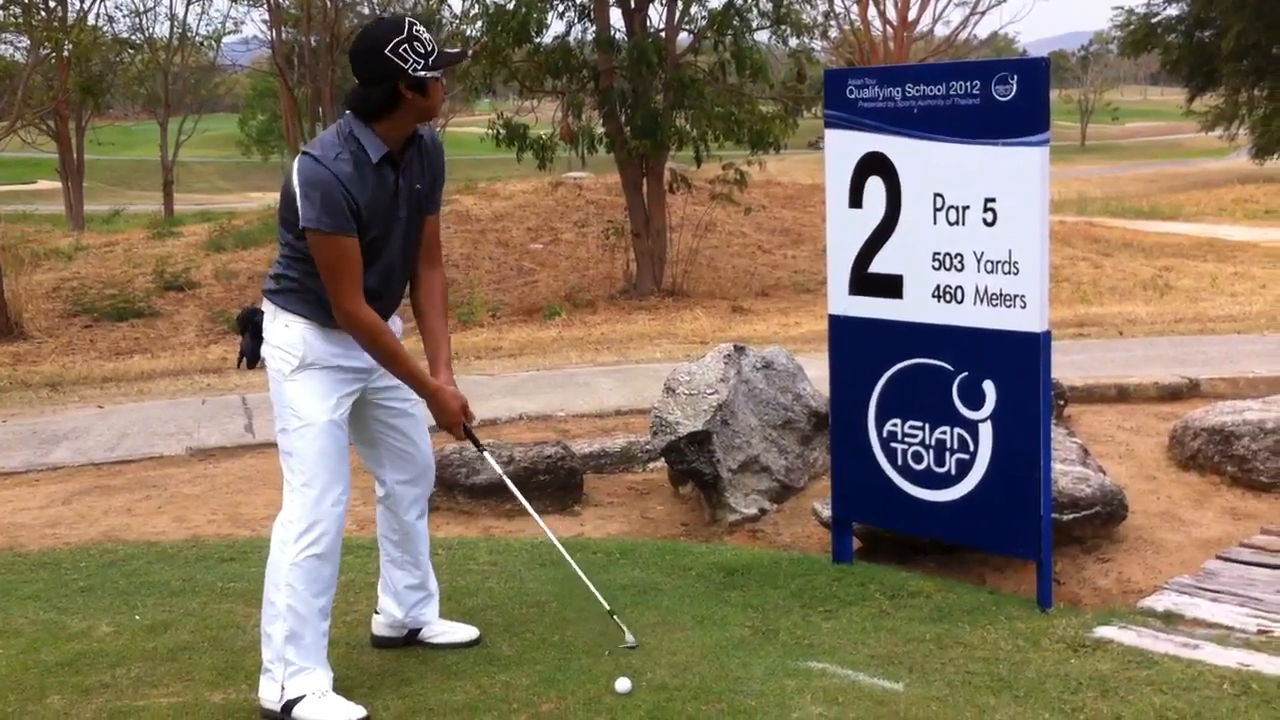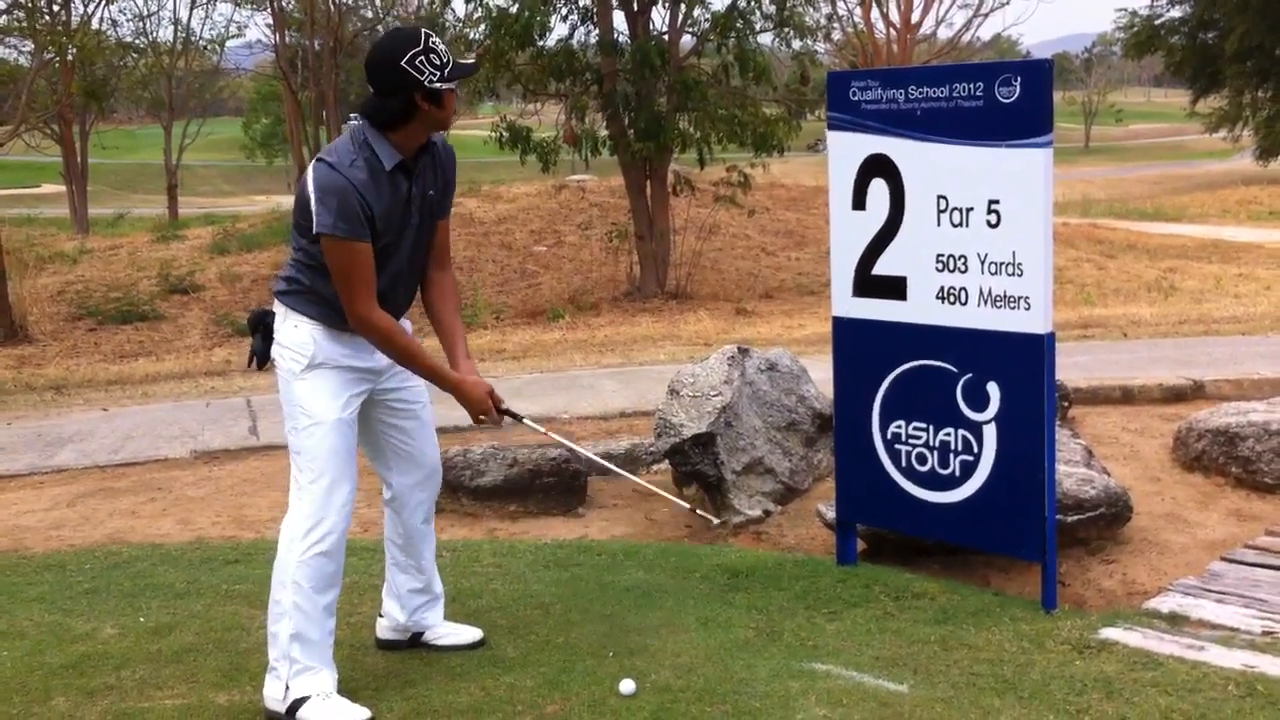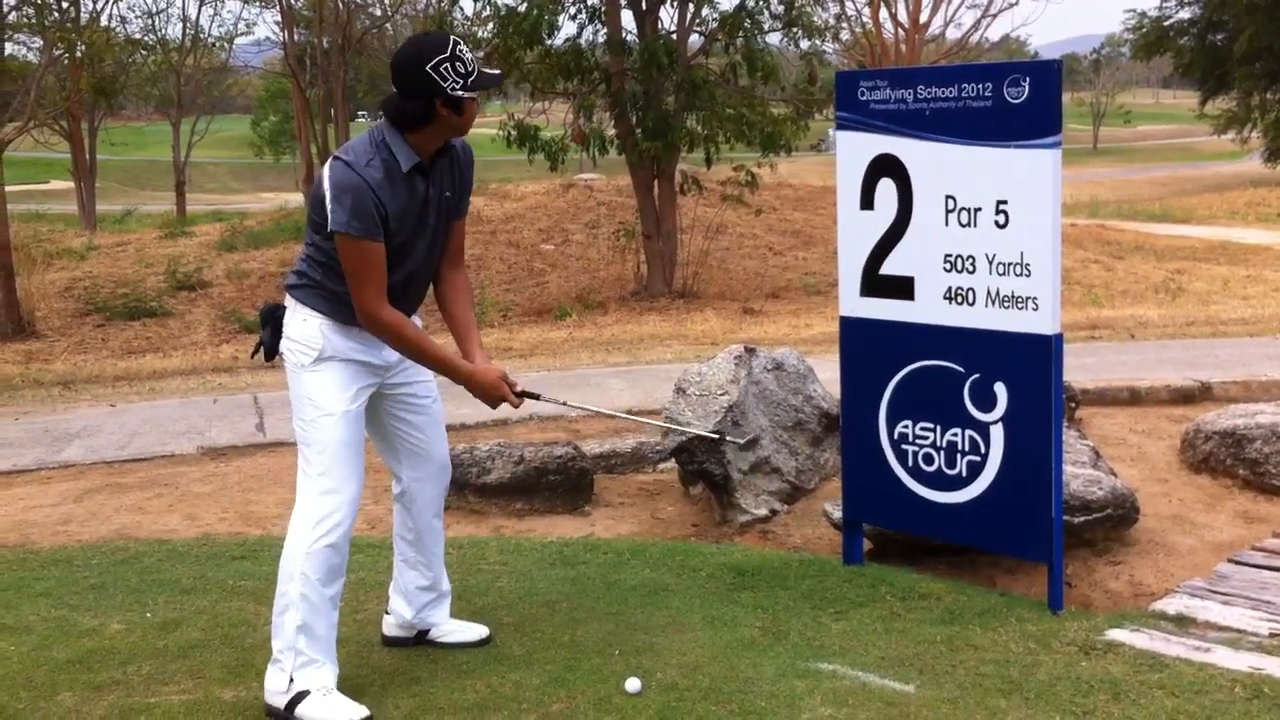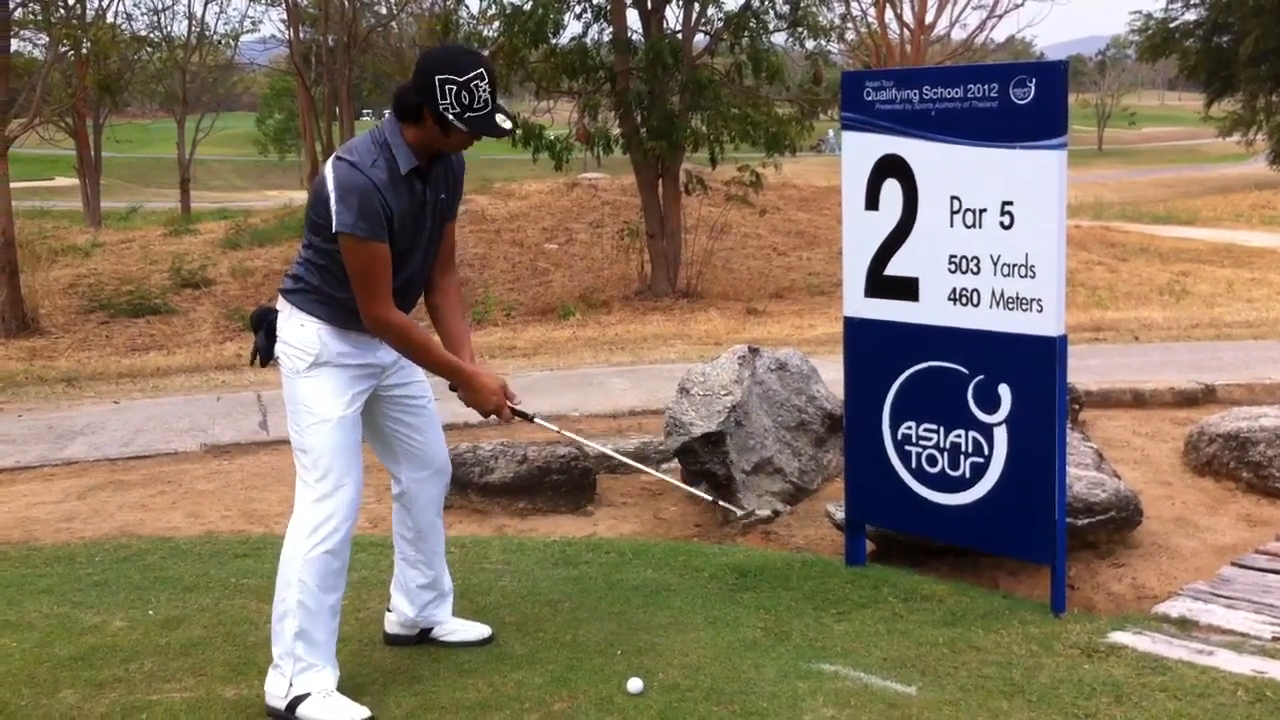
dt=0.2s
person 1, frame 1
left shoulder: (426, 151)
right shoulder: (325, 170)
left elbow: (427, 264)
right elbow: (346, 307)
left wrist: (443, 370)
right wrist: (428, 391)
left hip: (377, 333)
right hip: (311, 340)
left knee: (410, 474)
right knee: (317, 506)
left ankle: (406, 613)
person 1, frame 2
left shoulder: (438, 159)
right shoulder: (339, 177)
left elbow: (436, 269)
right elbow: (361, 311)
left wrist: (462, 362)
right wrist: (452, 386)
left hip: (385, 336)
right hip: (319, 342)
left knee: (417, 476)
right knee: (323, 506)
left ankle: (409, 617)
person 1, frame 3
left shoulder: (456, 161)
right shoulder: (355, 175)
left elbow: (451, 267)
right elbow: (372, 309)
left wrist: (477, 356)
right wrist: (464, 375)
left hip: (395, 334)
right hip: (330, 337)
left knee: (427, 472)
right knee: (332, 499)
left ankle: (417, 613)
person 1, frame 4
left shoulder: (446, 165)
right shoulder: (357, 176)
left elbow: (440, 272)
right elbow: (379, 311)
left wrist: (468, 361)
right wrist: (465, 379)
left hip: (387, 339)
right hip: (323, 340)
left knee: (426, 471)
right knee: (330, 502)
left ankle: (418, 611)
